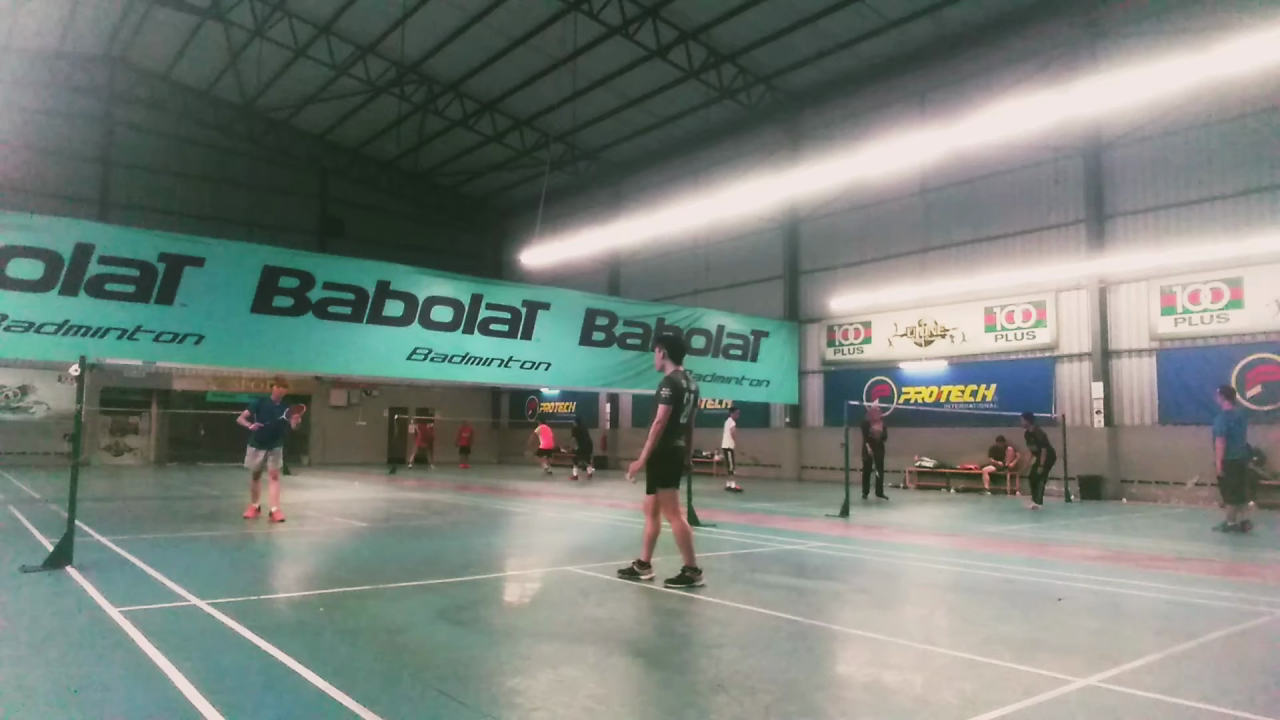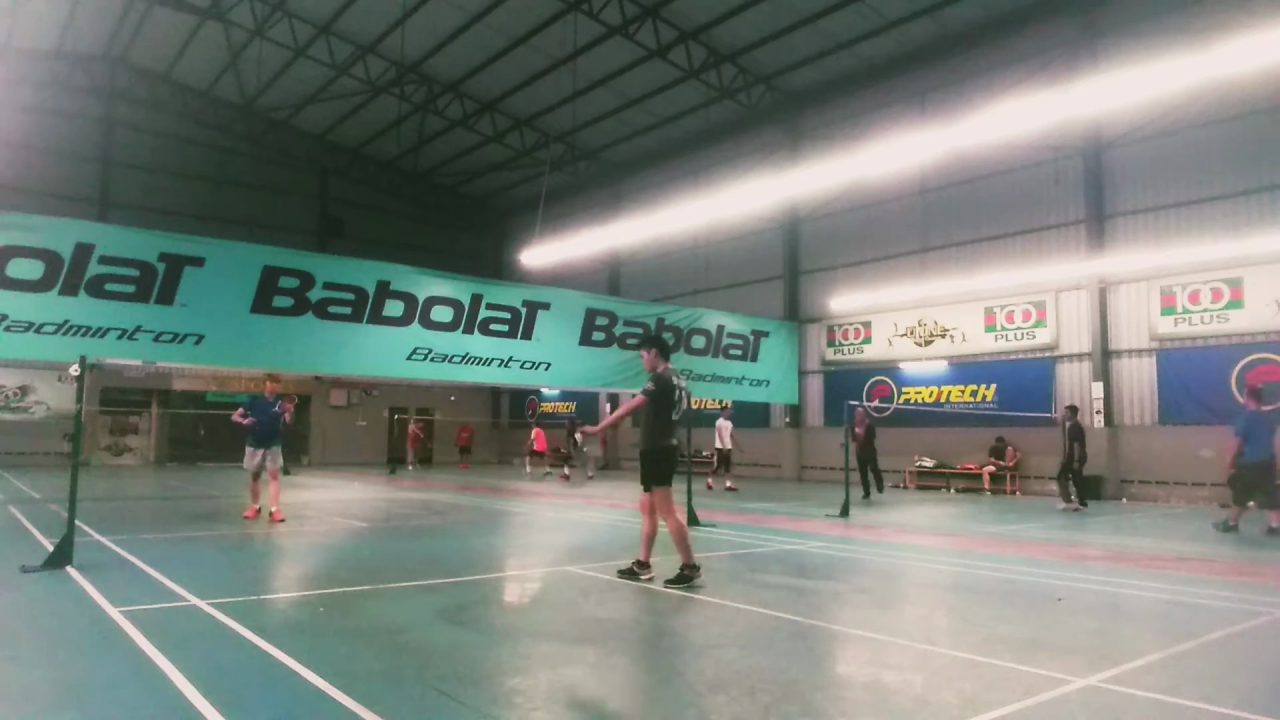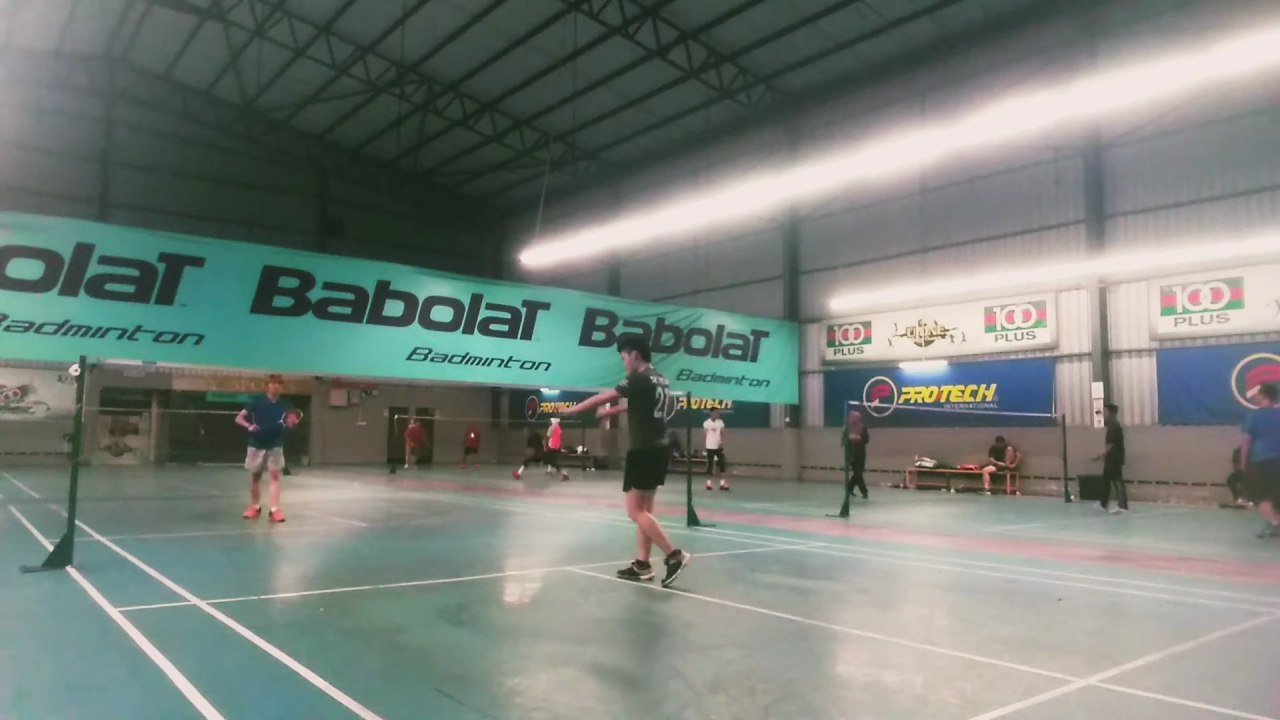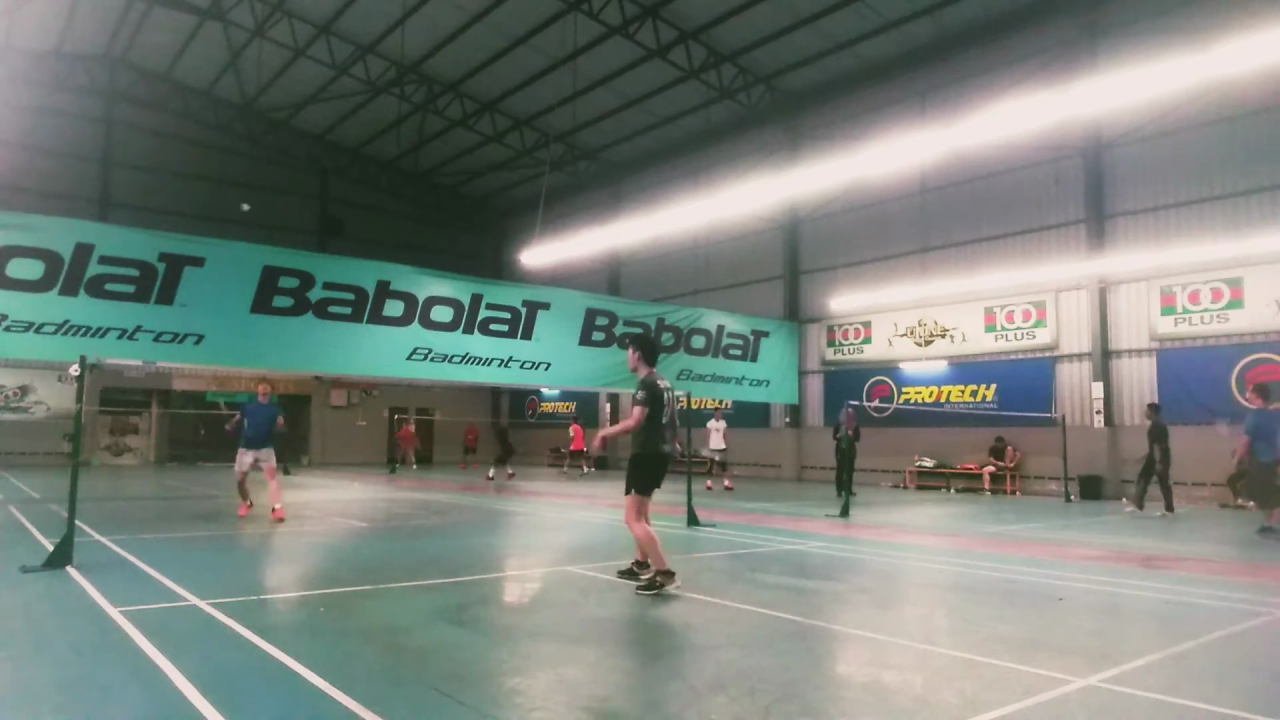
dt=0.4s
person 1, frame 1
left shoulder: (670, 382)
right shoulder: (690, 382)
left elbow: (660, 422)
right elbow: (689, 424)
left wrist: (641, 458)
right wrist: (687, 456)
left hip: (663, 454)
right hip: (675, 453)
left knee: (673, 514)
right knee: (651, 509)
left ankle: (692, 571)
right ankle: (643, 565)
person 1, frame 2
left shoulder: (661, 379)
right shoulder: (677, 379)
left elbow: (629, 408)
left wrist: (598, 428)
left hip: (657, 451)
right hip: (664, 449)
left knee: (667, 512)
right knee: (647, 508)
left ankle: (690, 567)
right ankle: (643, 565)
person 1, frame 3
left shoulder: (639, 379)
right shoulder: (660, 380)
left elbow: (600, 399)
left wrist: (572, 409)
right wrist: (613, 411)
left hip: (644, 451)
right hip: (658, 449)
left knee: (636, 511)
right knee: (644, 510)
left ankle: (674, 555)
right ankle: (642, 564)
person 1, frame 4
left shoulder: (646, 384)
right shoulder: (664, 383)
left elbow: (635, 422)
right elbow: (673, 422)
left wrist: (603, 433)
left hip: (646, 455)
right hip: (661, 454)
left knee: (634, 519)
right knee: (640, 512)
left ankle: (664, 574)
right ankle: (642, 563)
